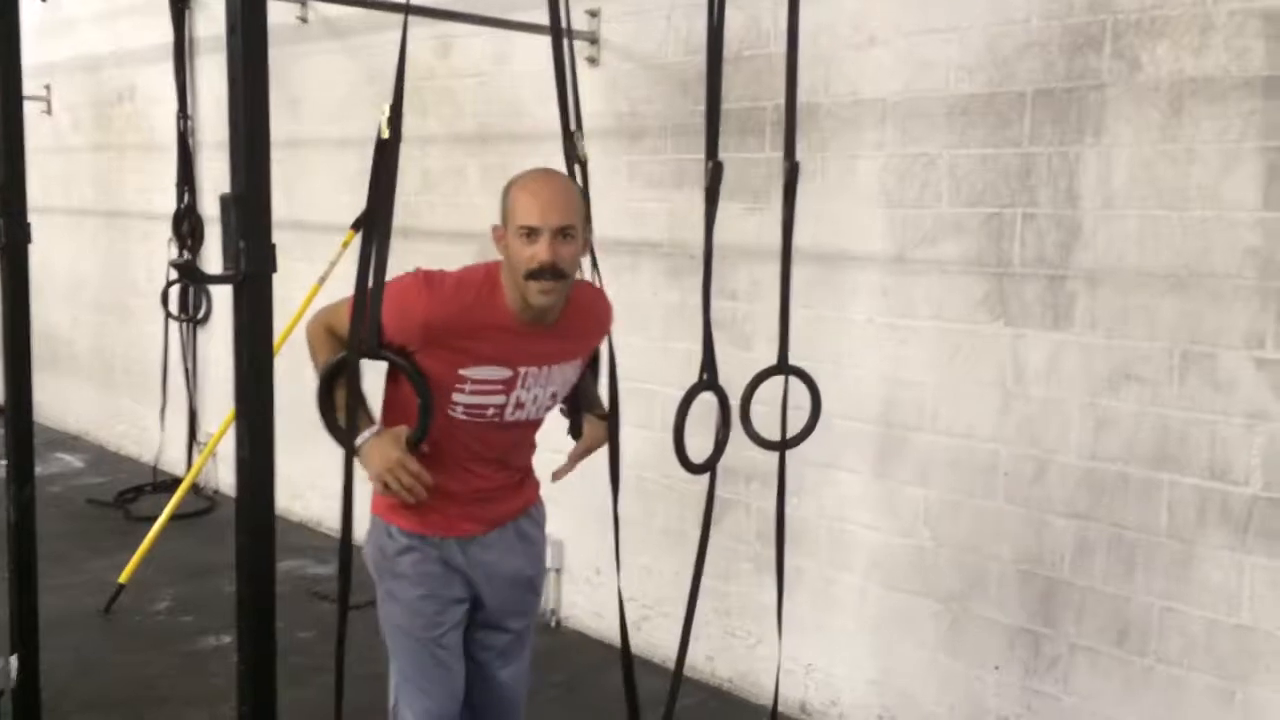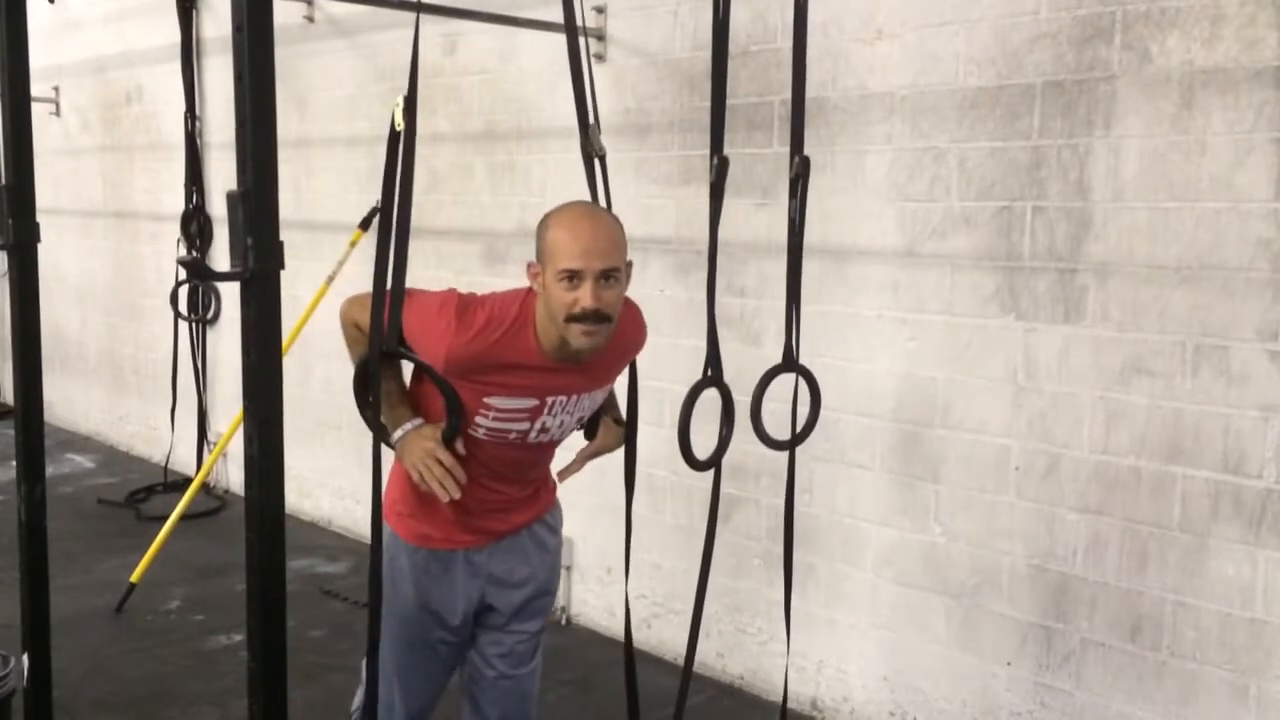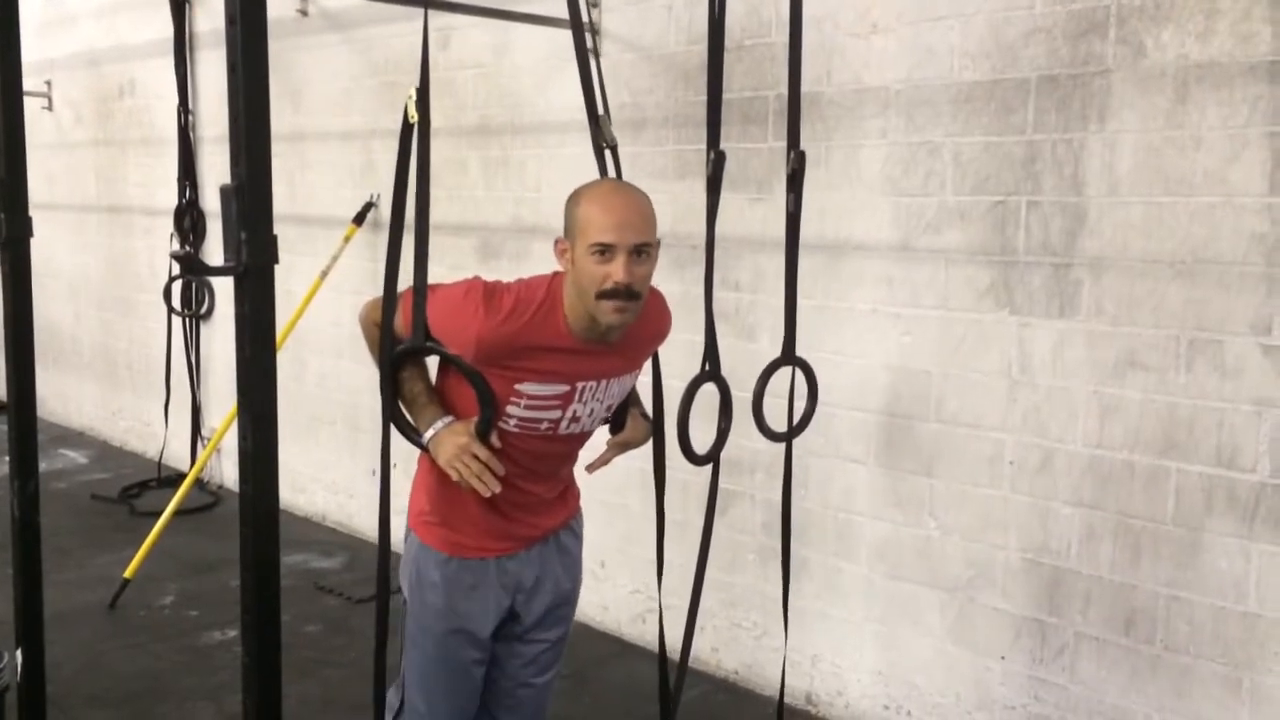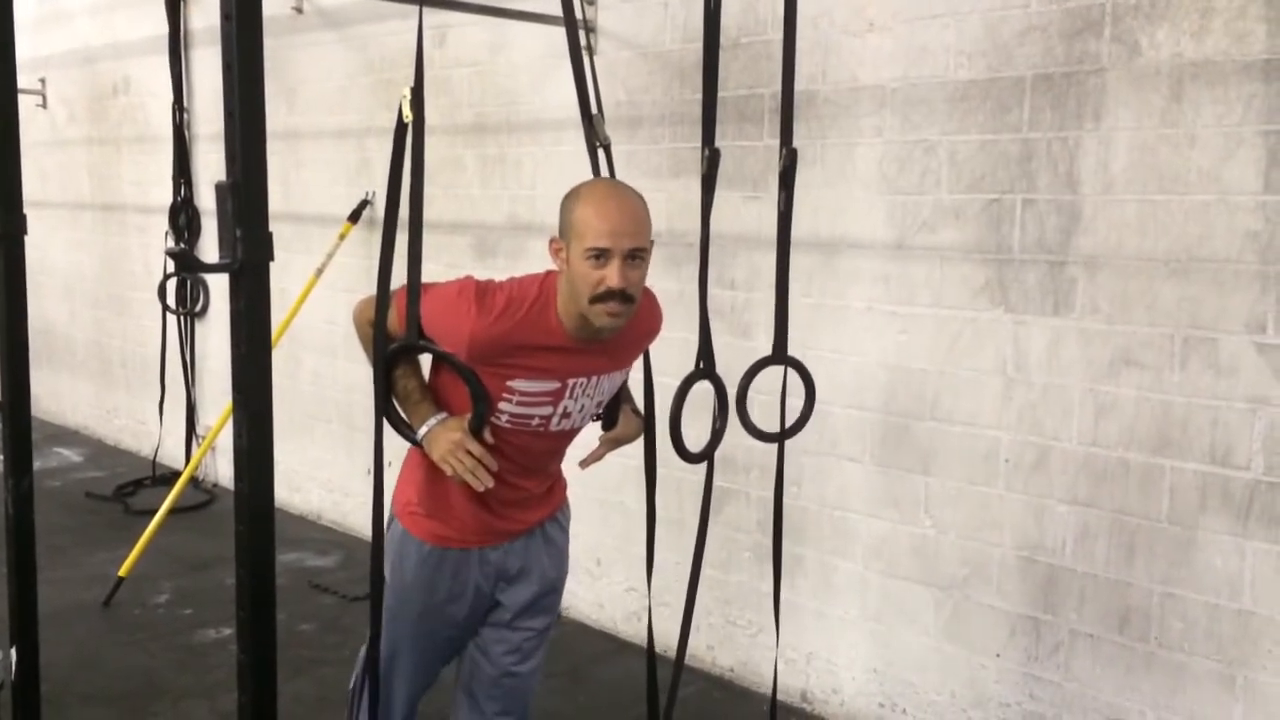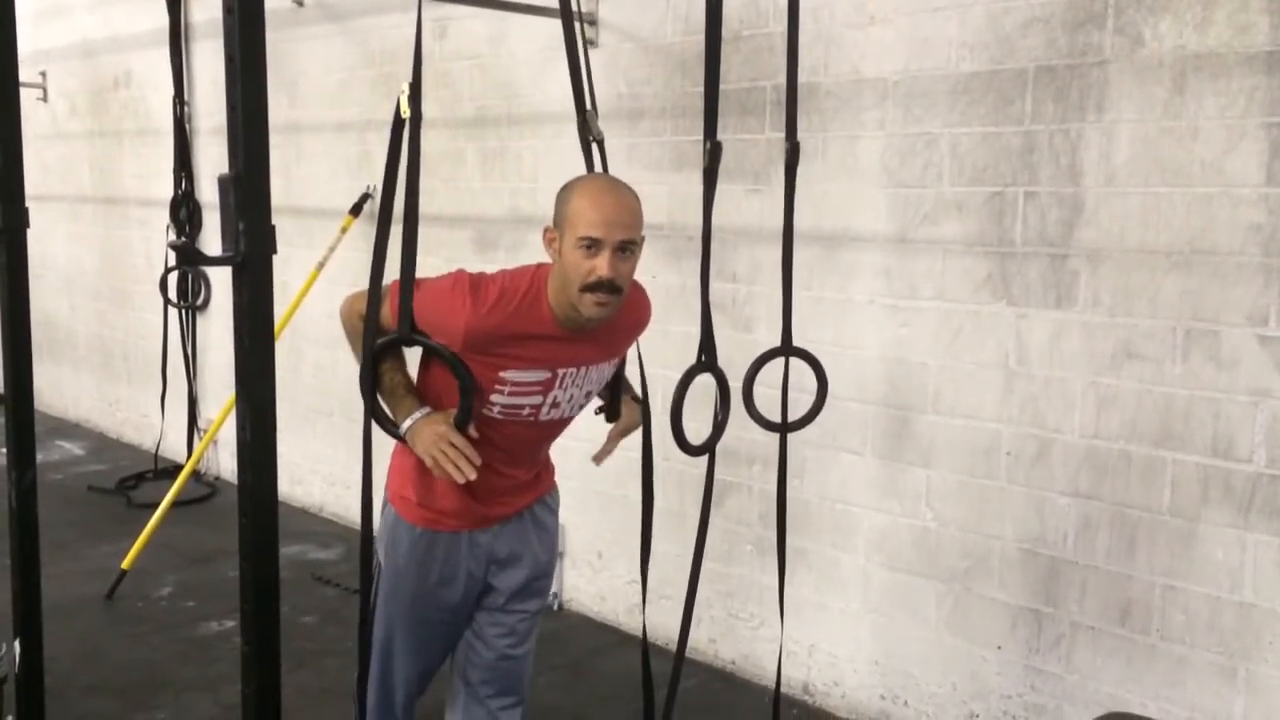
dt=1s
person 1, frame 1
left shoulder: (592, 312)
right shoulder: (434, 302)
right elbow: (325, 328)
left wrist: (594, 411)
right wrist: (365, 435)
left hip: (512, 527)
right hip: (419, 532)
person 1, frame 2
left shoulder: (627, 331)
right shoulder: (467, 330)
right elbow: (357, 314)
left wrist: (611, 417)
right wrist: (403, 425)
left hip: (526, 533)
right hip: (432, 534)
person 1, frame 3
left shoulder: (651, 319)
right shoulder: (492, 316)
right elbow: (377, 317)
left wrist: (635, 411)
right wrist: (433, 424)
left hip: (552, 539)
right hip: (457, 544)
person 1, frame 4
left shoulder: (642, 317)
right shoulder: (487, 315)
right elbow: (371, 317)
left wrist: (627, 408)
right wrist: (427, 420)
left hip: (537, 531)
right hip: (442, 532)
person 1, frame 5
left shoulder: (631, 310)
right shoulder: (480, 306)
right elbow: (358, 312)
left wrist: (627, 399)
right wrist: (410, 415)
left hip: (526, 513)
right hip: (434, 515)
right knee: (396, 673)
